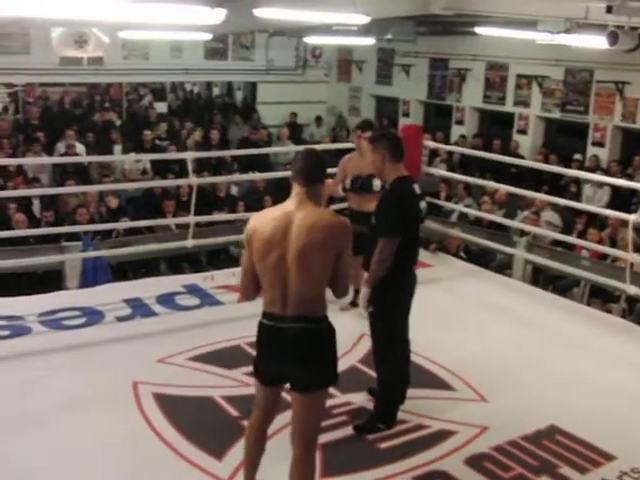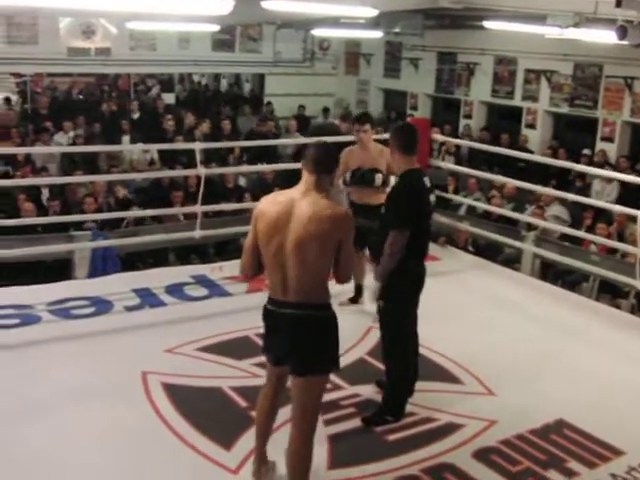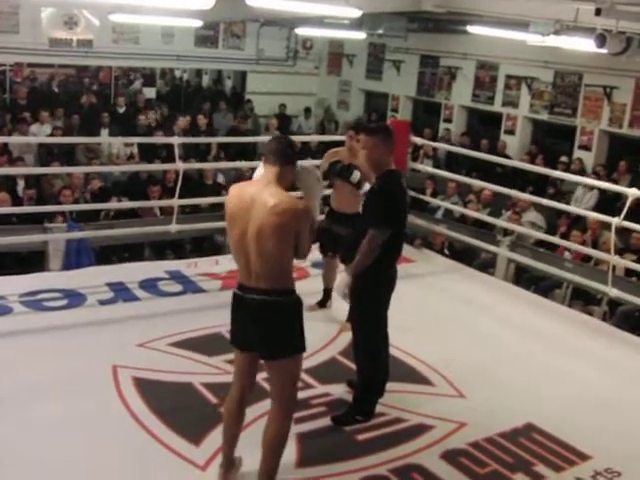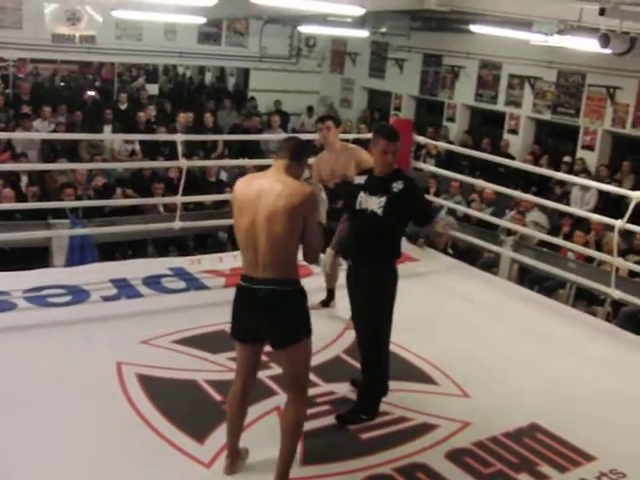
dt=1s
person 1, frame 1
left shoulder: (256, 223)
right shoulder: (337, 226)
left elbow: (247, 290)
right elbow: (341, 290)
left hip: (270, 331)
right hip: (312, 335)
left knee: (261, 412)
right knee: (304, 441)
person 1, frame 2
left shoulder: (265, 206)
right shoulder: (337, 217)
left elbow: (248, 271)
right elbow: (343, 275)
left hip: (275, 314)
right hip: (313, 320)
left knee: (273, 385)
right knee: (304, 420)
person 1, frame 3
left shoulder: (234, 192)
right shoulder: (295, 207)
right elbow: (300, 253)
left hip: (242, 300)
right hip: (278, 306)
left knee: (240, 386)
right knee: (283, 404)
person 1, frame 4
left shoulder: (241, 186)
right shoulder: (304, 194)
right elbow: (312, 255)
left hip: (246, 292)
right hip: (284, 296)
left knee: (243, 377)
right knee: (297, 390)
person 2, frame 1
left shoulder: (394, 196)
right shoulder: (411, 187)
left elbow: (386, 249)
left wrist: (367, 286)
left hip: (389, 282)
right hip: (404, 276)
left knee: (385, 345)
right knee: (397, 338)
left ankle: (385, 413)
right ankle: (396, 390)
person 2, frame 2
left shoulder: (403, 189)
right shoulder: (422, 181)
left elbow: (396, 241)
left wrist: (378, 278)
left hip: (399, 275)
right hip: (414, 269)
left knee: (394, 337)
right knee: (406, 330)
left ankle: (393, 405)
right ankle: (405, 383)
person 2, frame 3
left shoulder: (386, 188)
right shoulder: (390, 182)
left elbow: (375, 238)
left wrist: (349, 274)
right wrist: (354, 270)
left hip: (373, 274)
right hip: (378, 271)
left knee: (365, 336)
right knee: (375, 331)
left ankle: (364, 405)
right ankle: (375, 383)
person 2, frame 4
left shoulder: (405, 187)
right shoulder: (359, 179)
left elbow: (428, 219)
left wrist: (442, 225)
right wrist: (333, 248)
left hip: (381, 270)
right hip: (355, 265)
left knee: (375, 334)
right knee: (363, 330)
left ankle: (369, 401)
right ankle: (373, 380)
person 3, frame 1
right shoulder: (346, 161)
right elbow: (335, 189)
left wrist: (378, 185)
right wrist: (346, 186)
left hip: (376, 217)
right hip: (354, 215)
right knee: (355, 259)
right ankle: (356, 296)
person 3, frame 2
left shoulder: (385, 153)
right shoulder: (347, 154)
right elbow: (338, 182)
left wrist: (382, 181)
right wrist: (349, 181)
left hip: (378, 211)
right hip: (355, 209)
right knee: (357, 254)
right ankle: (358, 293)
person 3, frame 3
right shoulder: (333, 154)
left wrist: (356, 177)
right wrist: (328, 171)
left hip: (355, 219)
right hip: (333, 214)
right knee: (328, 258)
right ankle: (326, 298)
person 3, frame 4
left shoulder: (354, 153)
right shoulder: (319, 160)
right wrist: (325, 194)
right hip: (331, 213)
right knee: (329, 257)
right ankle: (329, 297)
